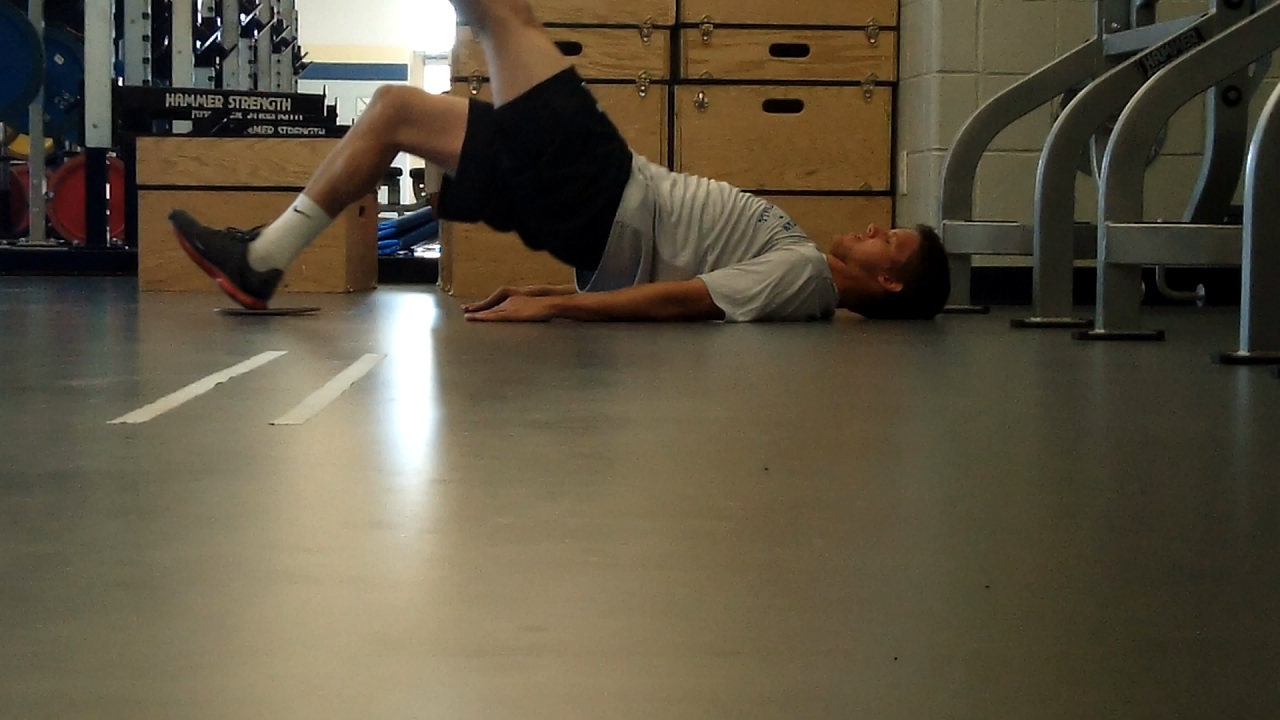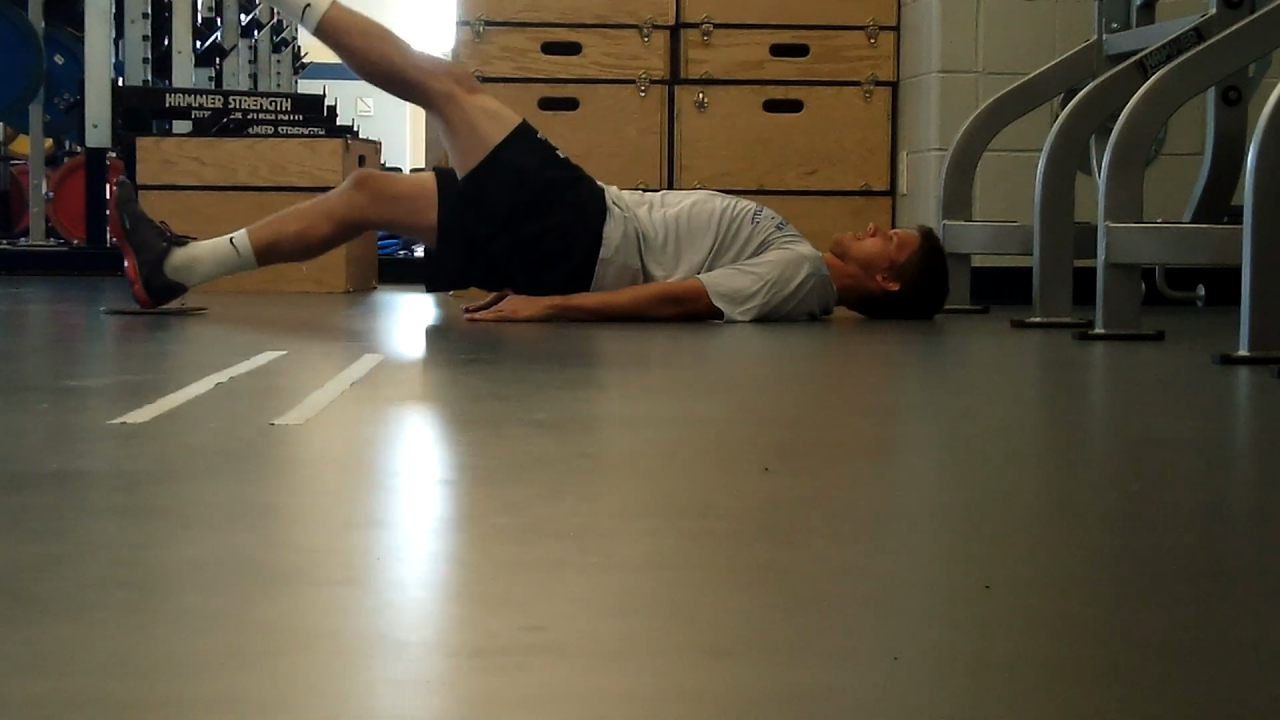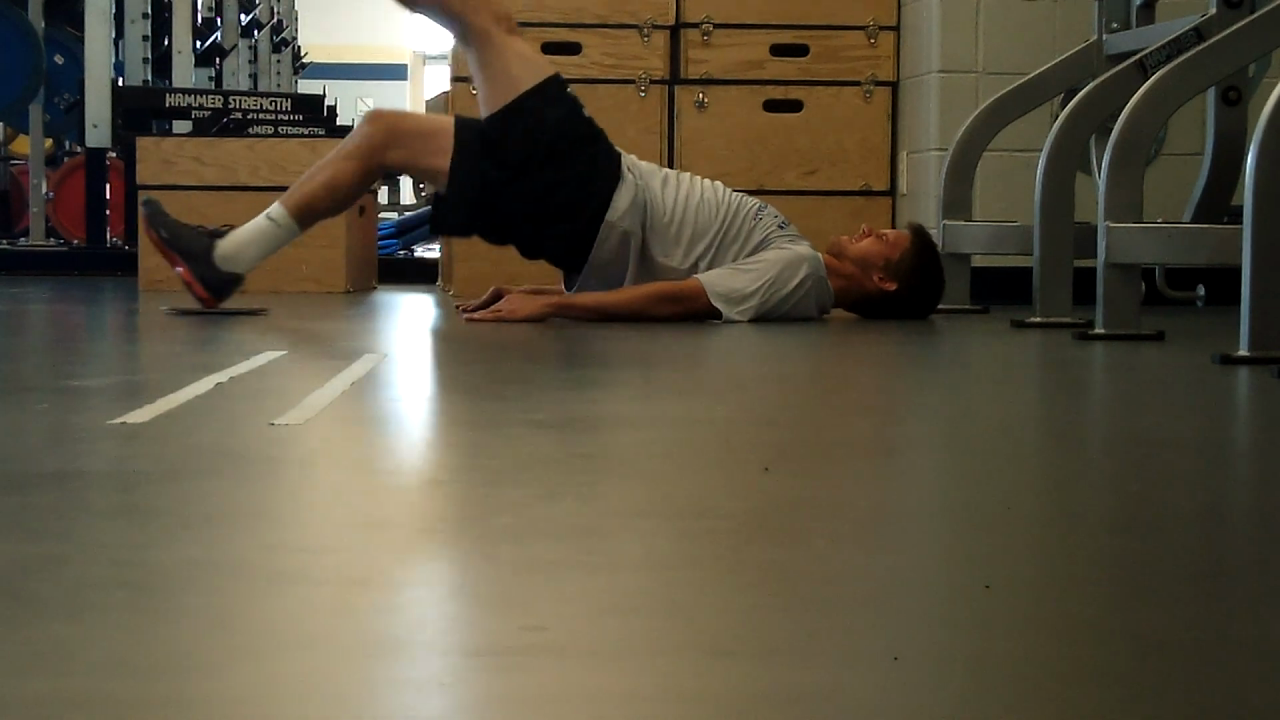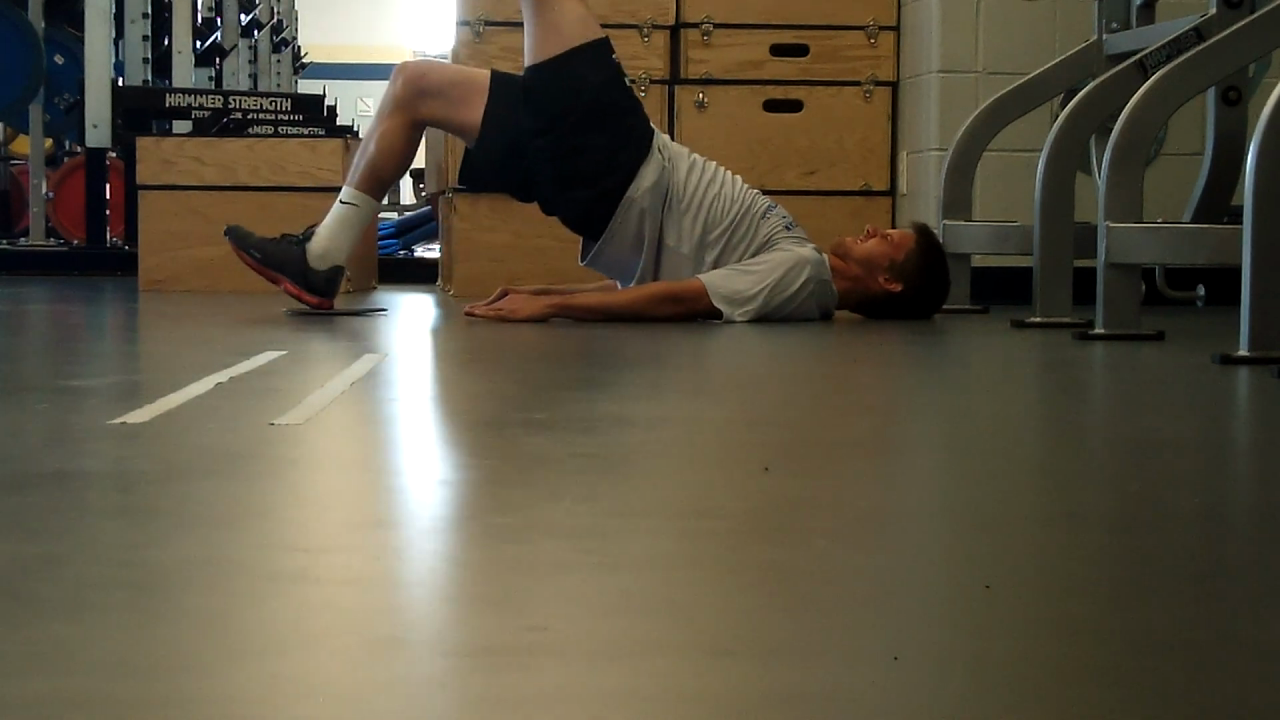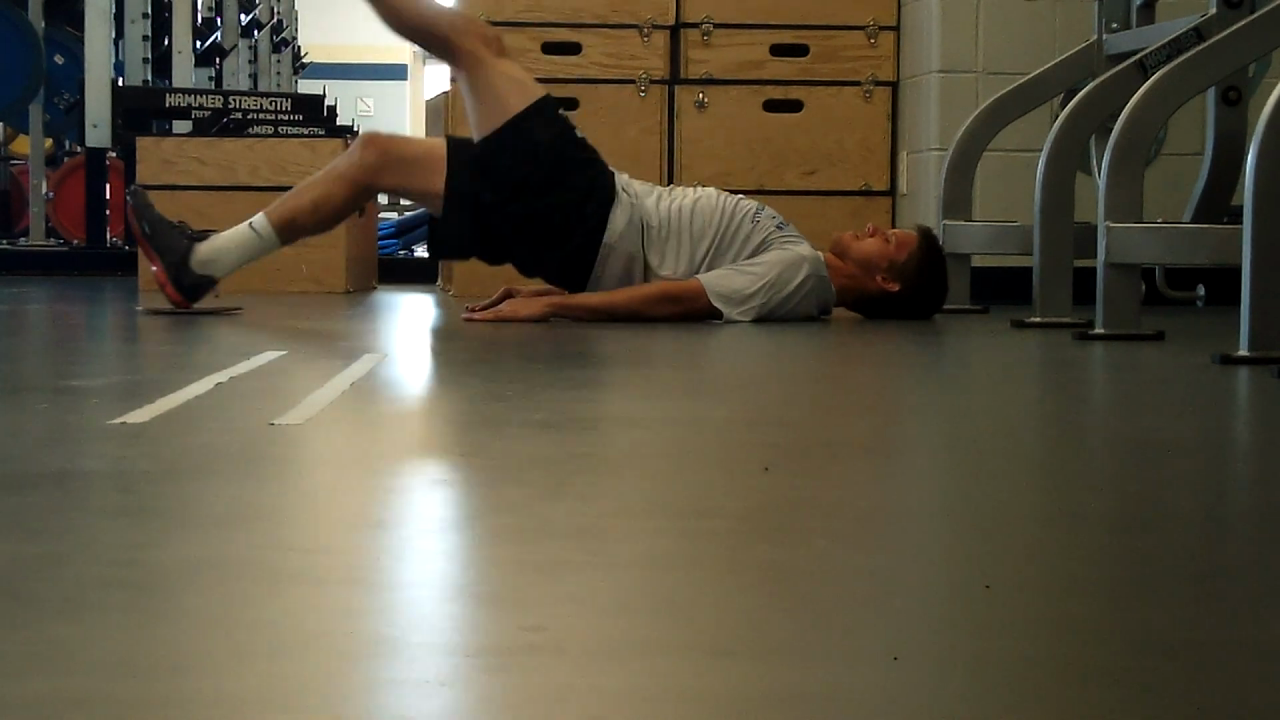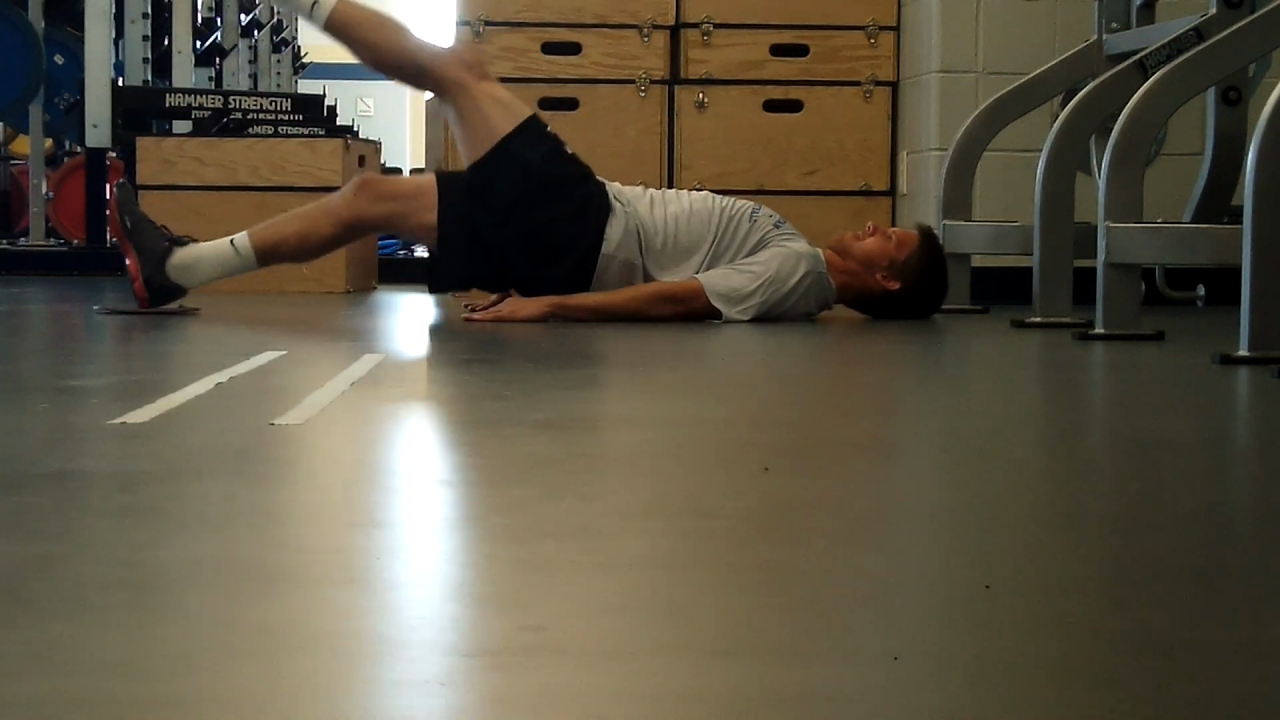
dt=0.5s
person 1, frame 1
left shoulder: (803, 274)
right shoulder: (800, 266)
left elbow: (681, 300)
left wrist: (553, 304)
right wrist: (555, 287)
left hip: (604, 200)
right hip: (609, 207)
right knee: (395, 106)
right ankle: (262, 259)
person 1, frame 2
left shoulder: (799, 274)
right shoulder: (793, 267)
left elbow: (677, 299)
left wrist: (547, 305)
left hip: (586, 241)
right hip: (594, 229)
left knee: (448, 83)
right knee: (365, 194)
right ankle: (177, 268)
person 1, frame 3
left shoulder: (799, 274)
right shoulder: (792, 265)
left elbow: (677, 300)
left wrist: (549, 304)
right wrist: (554, 287)
left hip: (592, 201)
right hip: (596, 207)
right knee: (380, 132)
right ankle: (229, 258)
person 1, frame 4
left shoulder: (802, 275)
right shoulder: (799, 269)
left elbow: (679, 302)
left wrist: (552, 305)
right knee: (416, 85)
right ankle: (324, 257)
person 1, frame 5
left shoulder: (798, 275)
right shoulder: (793, 265)
left elbow: (677, 299)
left wrist: (549, 306)
right wrist: (548, 284)
left hip: (589, 221)
right hip: (596, 223)
right knee: (374, 154)
right ankle: (200, 262)
person 1, frame 6
left shoulder: (800, 271)
right shoulder: (795, 265)
left elbow: (676, 299)
left wrist: (548, 305)
left hip: (584, 237)
right hip: (591, 222)
left knee: (461, 70)
right knee: (370, 195)
right ankle: (177, 269)
